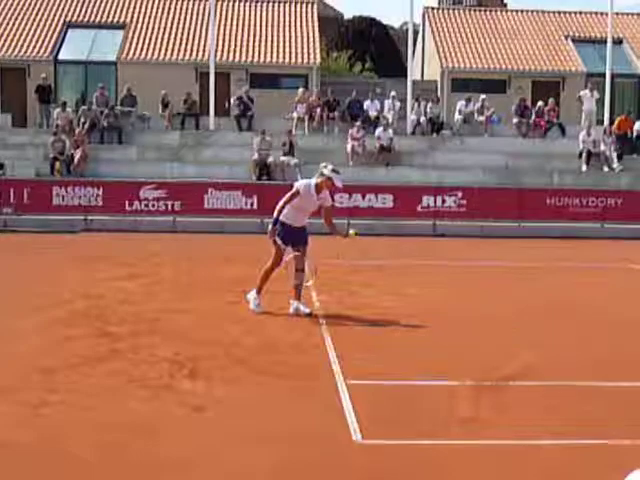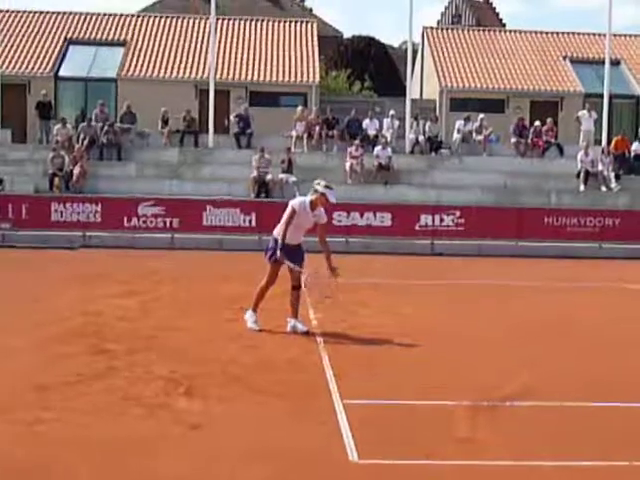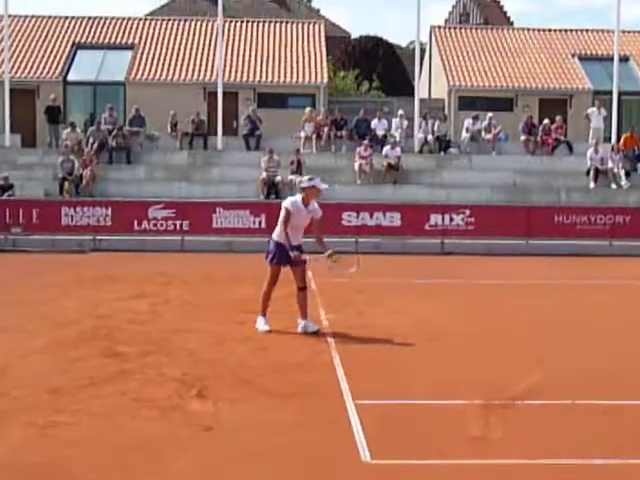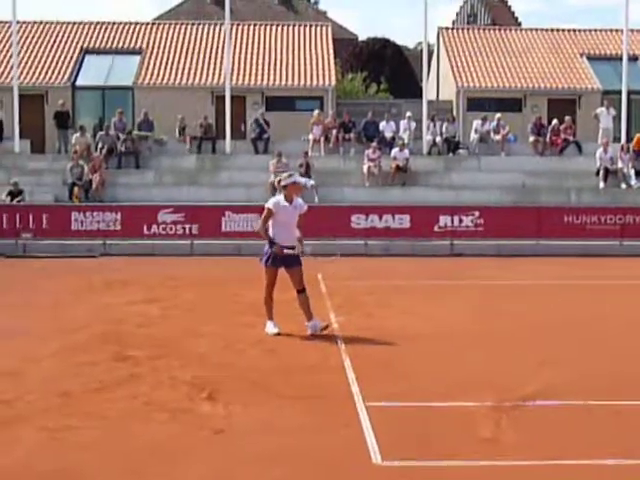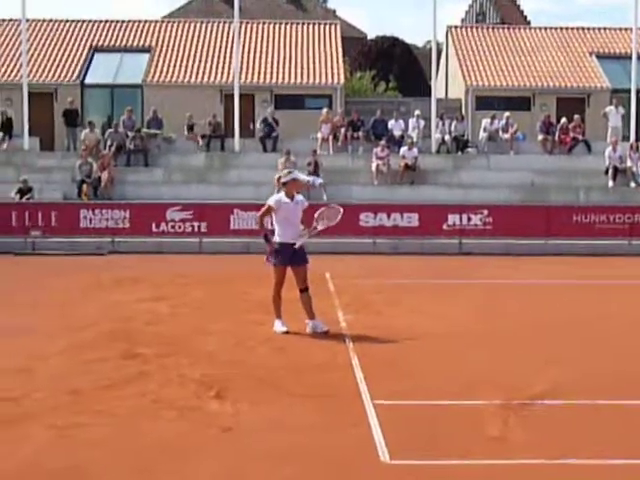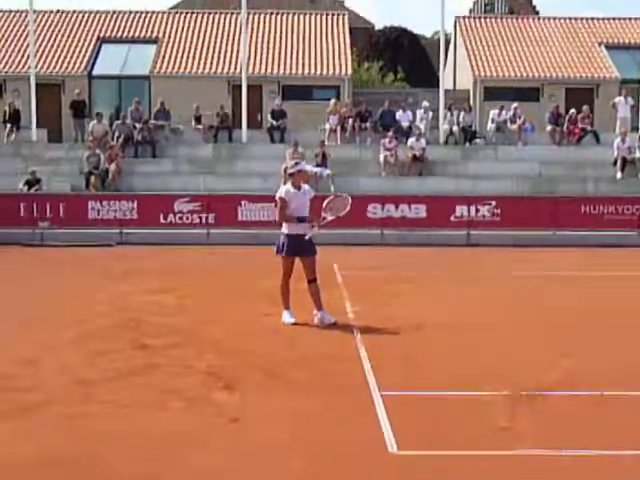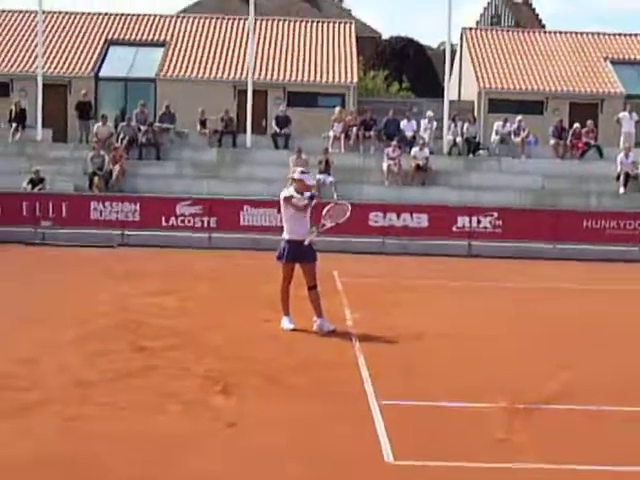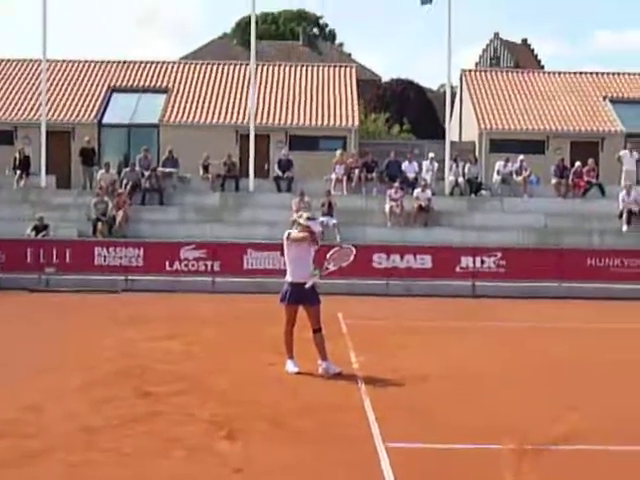
dt=0.5s
person 1, frame 1
left shoulder: (325, 198)
right shoulder: (303, 186)
left elbow: (328, 221)
right elbow: (282, 203)
left wrist: (341, 233)
right wrist: (273, 224)
left hip: (300, 229)
right hip: (284, 225)
left knee: (301, 266)
right knee: (275, 263)
left ankle: (296, 303)
right ankle: (256, 294)
person 1, frame 2
left shoulder: (320, 214)
right shoulder: (298, 203)
left elbow: (322, 241)
right elbow: (284, 227)
left wrist: (330, 264)
right wrist: (280, 248)
left hip: (296, 247)
right hip: (280, 243)
left knee: (297, 283)
right knee: (270, 281)
left ankle: (293, 321)
right ankle: (252, 313)
person 1, frame 3
left shoulder: (315, 209)
right shoulder: (291, 203)
left elbow: (317, 234)
right elbow: (283, 228)
left wrist: (326, 251)
right wrist: (290, 249)
left hip: (296, 246)
right hip: (280, 245)
left knee: (302, 284)
right knee: (271, 283)
left ankle: (304, 321)
right ankle: (262, 318)
person 1, frame 4
left shoulder: (299, 204)
right shoulder: (275, 203)
right elbow: (262, 226)
left wrist: (300, 243)
right wrist: (272, 244)
left hip: (290, 249)
right hip: (275, 248)
left knee: (300, 286)
right knee: (270, 287)
left ankle: (311, 323)
right ankle: (270, 322)
person 1, frame 5
left shoulder: (300, 200)
right shoulder: (277, 200)
right elbow: (260, 218)
left wrist: (306, 229)
right wrist: (267, 240)
left hip: (297, 247)
right hip: (281, 246)
left knee: (303, 285)
right knee: (278, 285)
left ankle: (312, 322)
right ankle: (278, 321)
person 1, frame 6
left shoulder: (307, 190)
right shoulder: (285, 191)
right elbow: (281, 217)
left wrist: (313, 221)
right wrist: (302, 219)
left hip: (305, 237)
right hip: (290, 237)
left knee: (312, 277)
right knee: (286, 276)
left ankle: (320, 313)
right ankle: (286, 312)
person 1, frame 7
left shoulder: (307, 197)
right shoulder: (287, 194)
right elbow: (302, 207)
right wrist: (310, 197)
left hip: (305, 243)
right hip: (291, 243)
left knee: (312, 283)
right knee: (286, 282)
left ankle: (319, 319)
right ankle: (286, 318)
person 1, frame 8
left shoulder: (311, 242)
right shoulder: (289, 235)
right elbow: (302, 236)
right wrist: (312, 237)
left hip: (308, 286)
right hip: (293, 286)
left knee: (317, 326)
right knee: (290, 325)
left ankle: (324, 362)
right ankle: (290, 360)
